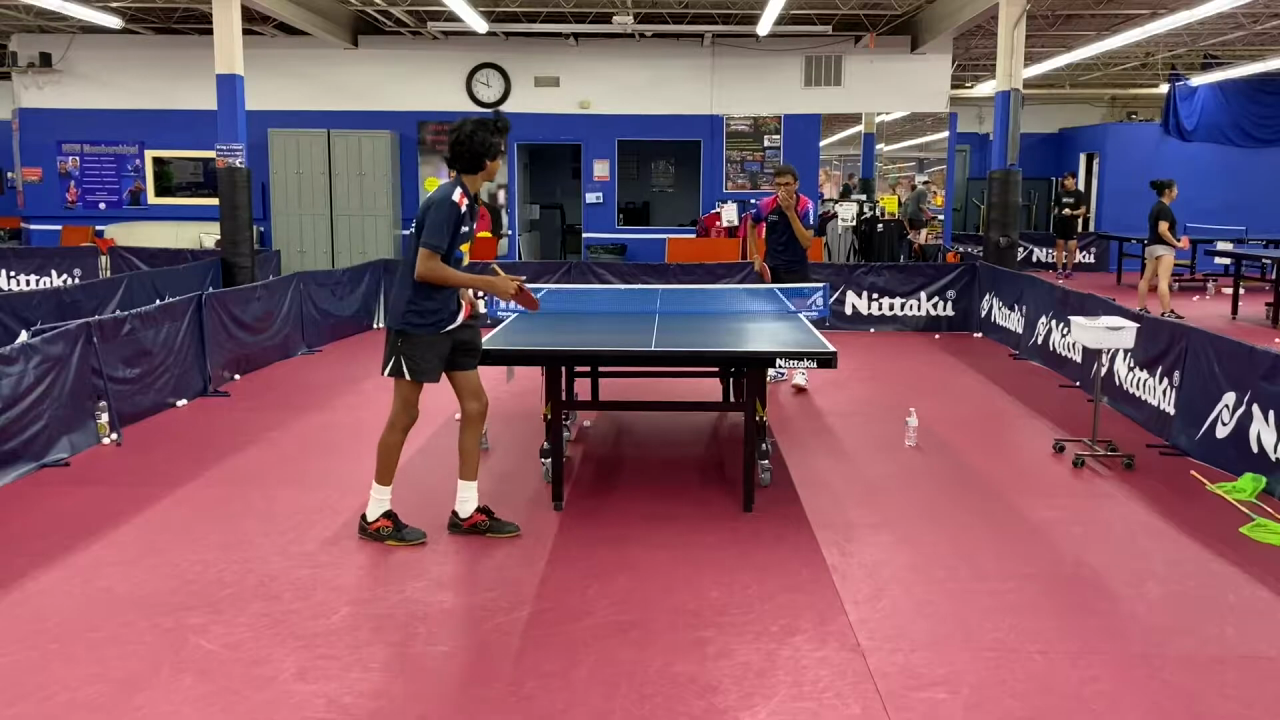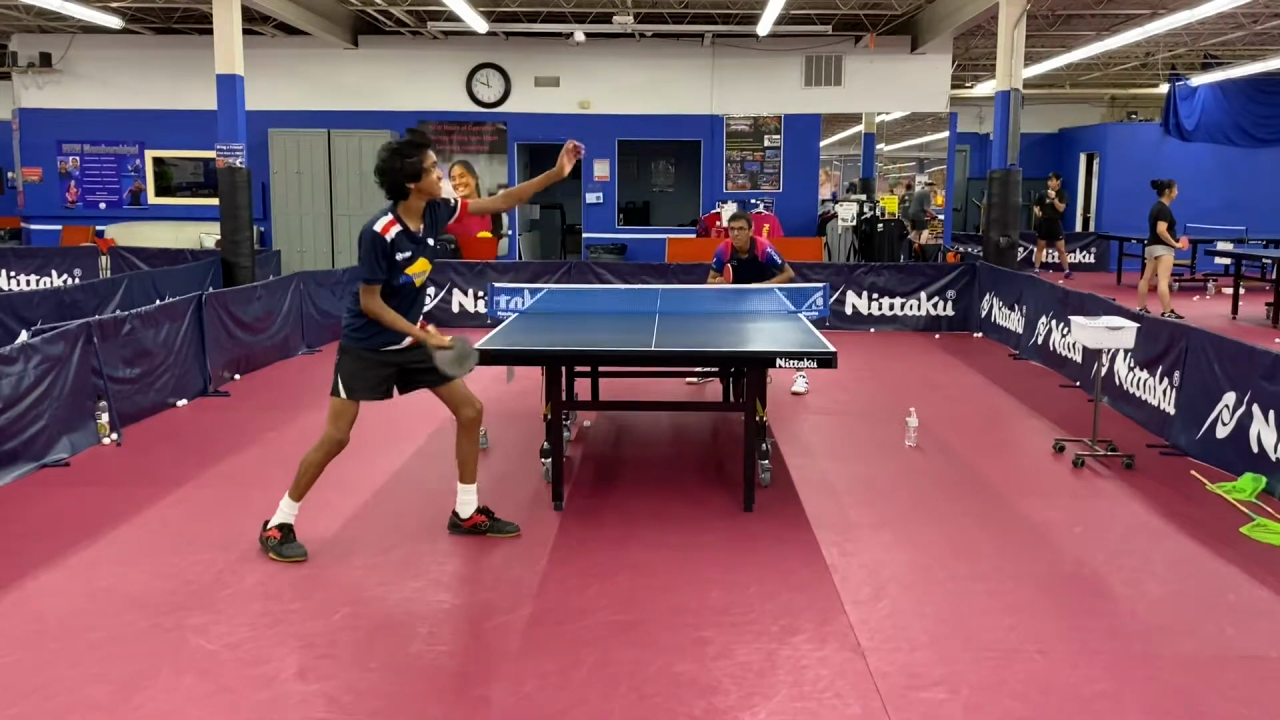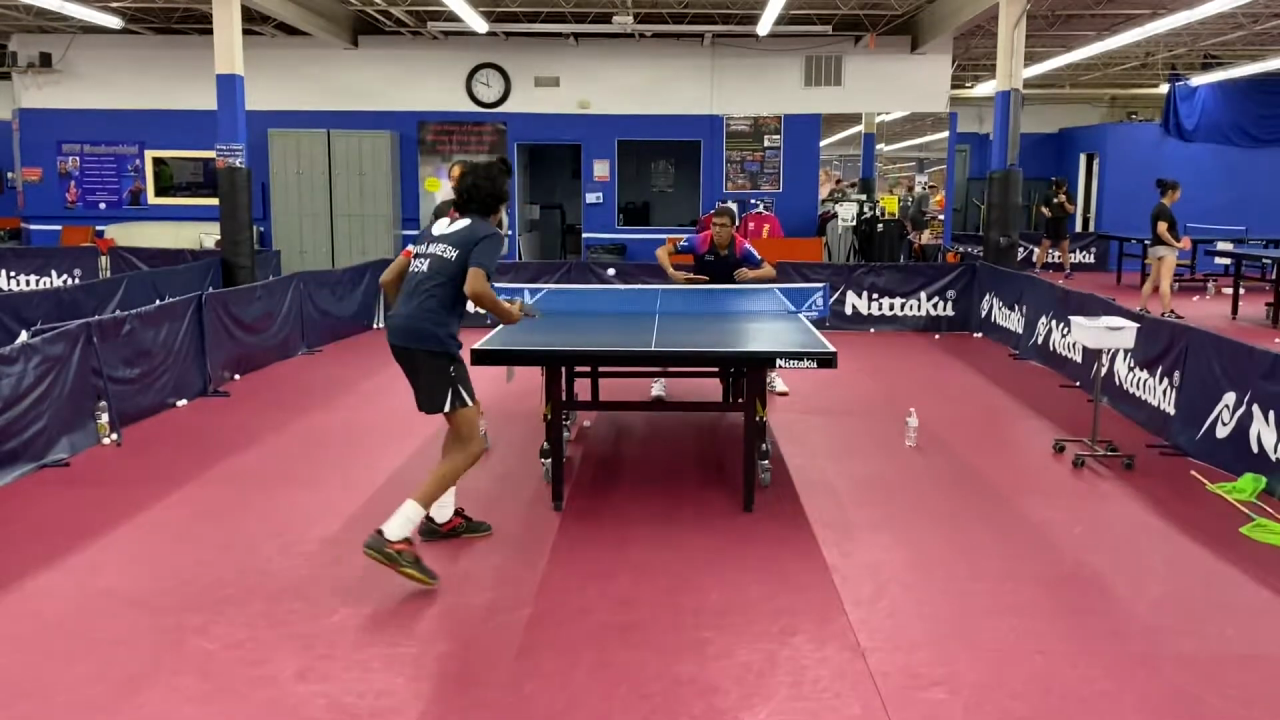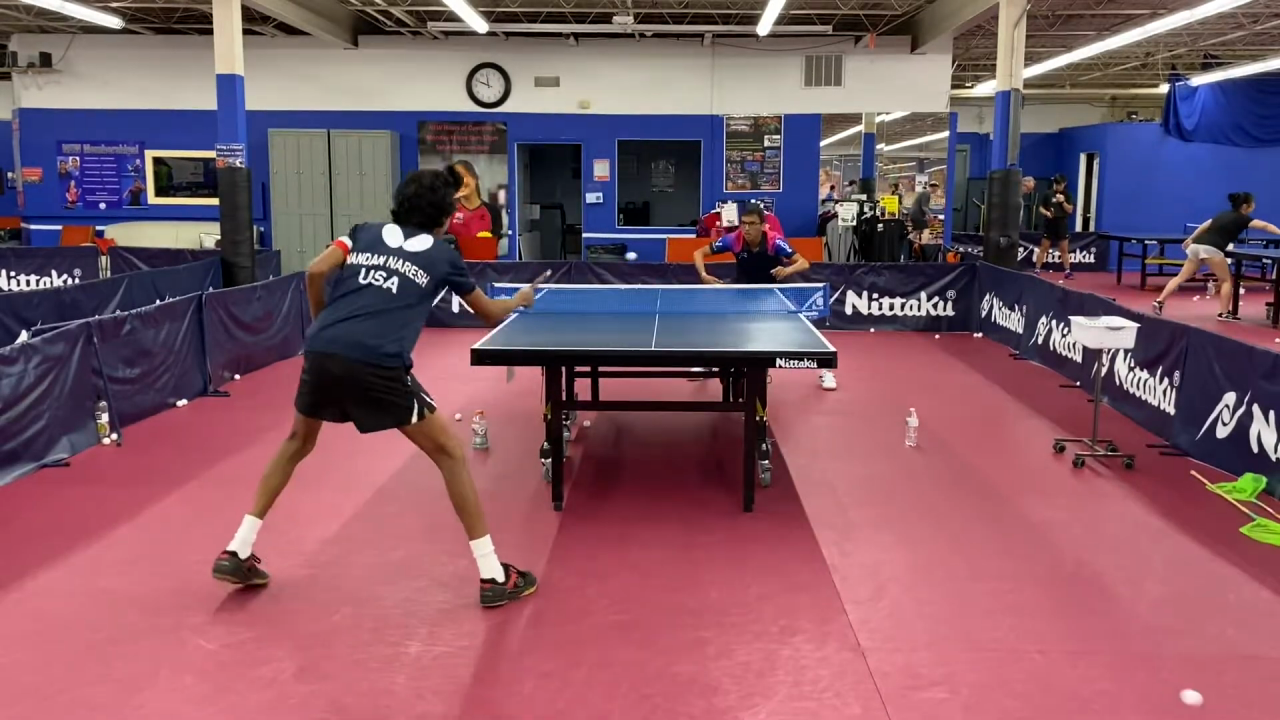
dt=1s
person 1, frame 1
left shoulder: (465, 199)
right shoulder: (447, 202)
right elbow: (425, 269)
left wrist: (488, 285)
right wrist: (485, 284)
left hip: (451, 321)
right hip: (417, 322)
left knee: (475, 406)
right knee: (404, 416)
left ankle: (466, 512)
right ankle: (376, 515)
person 1, frame 2
left shoulder: (434, 210)
right shoulder: (378, 234)
left elbow: (494, 203)
right elbow: (368, 302)
left wrist: (555, 174)
right wrist: (423, 334)
left hip: (412, 338)
right hip: (366, 344)
left knee: (471, 412)
right knee: (337, 436)
left ankle: (467, 513)
right ankle: (279, 524)
person 1, frame 3
left shoulder: (436, 228)
right shoulder: (487, 235)
left elbow: (388, 279)
right elbow: (474, 289)
right wrist: (506, 312)
left hip: (401, 333)
right hip: (431, 339)
left knee: (463, 417)
right knee: (471, 444)
left ankle: (441, 516)
right ankle: (393, 535)
person 1, frame 4
left shoulder: (365, 233)
right shoulder: (442, 256)
left elbow: (316, 271)
right elbow: (492, 314)
right wrist: (523, 298)
left hip: (324, 352)
right hip: (378, 365)
left knee: (297, 445)
right knee: (450, 455)
left ankle: (237, 552)
right ankle: (492, 574)
person 2, frame 1
left shoulder: (806, 206)
right shoulder: (765, 205)
left elbow: (807, 242)
right elbow: (749, 226)
left wrist: (790, 212)
right wrist: (755, 256)
left hip: (797, 271)
right hip: (771, 269)
left ankle: (801, 370)
right ankle: (779, 368)
person 2, frame 2
left shoulder: (764, 248)
right shoulder: (723, 250)
left elbow: (789, 274)
right elbow: (710, 281)
left wrist: (764, 286)
right wrist: (718, 283)
left ankle: (800, 375)
right ankle: (710, 366)
person 2, frame 3
left shoulder: (742, 247)
right shoulder: (699, 242)
left elbow: (771, 273)
right elbow: (662, 251)
left wrist: (752, 274)
right wrist: (671, 272)
left ankle: (769, 377)
right ankle: (660, 380)
person 2, frame 4
left shoulder: (775, 241)
right shoulder: (732, 240)
left elbow: (804, 264)
right elbow: (698, 253)
left wrist: (787, 270)
right wrist: (704, 275)
left ankle: (824, 371)
